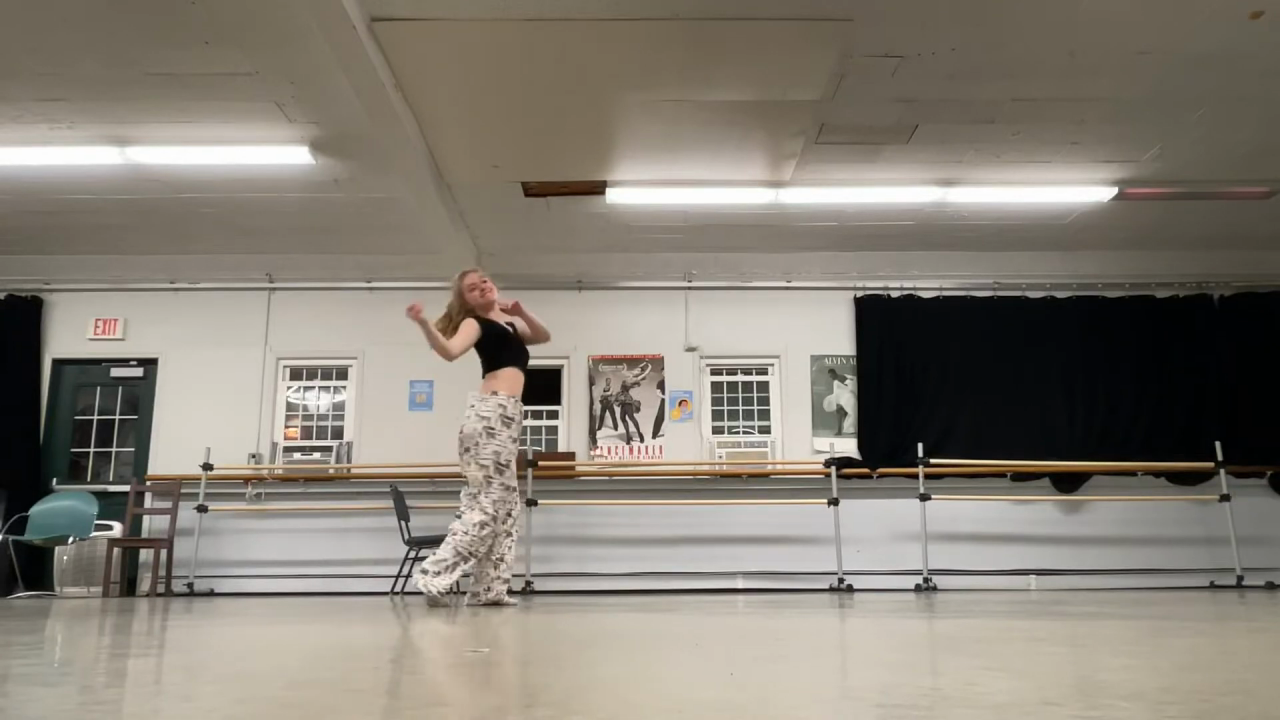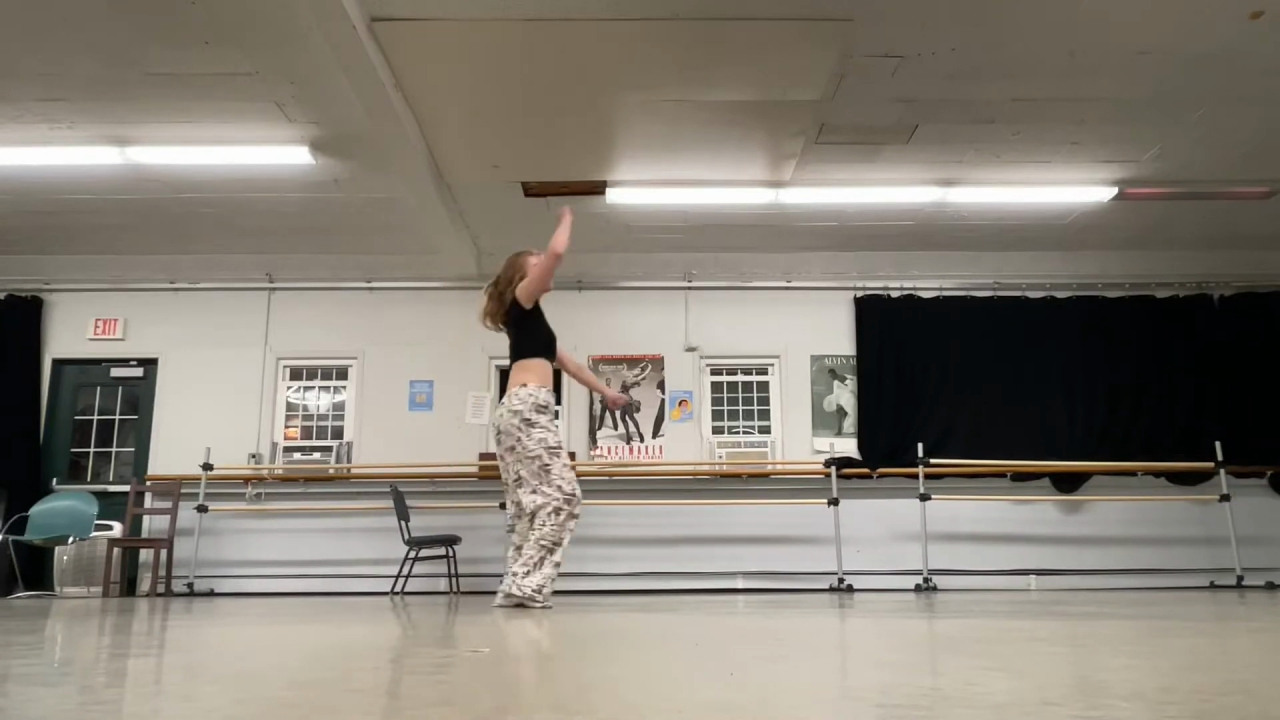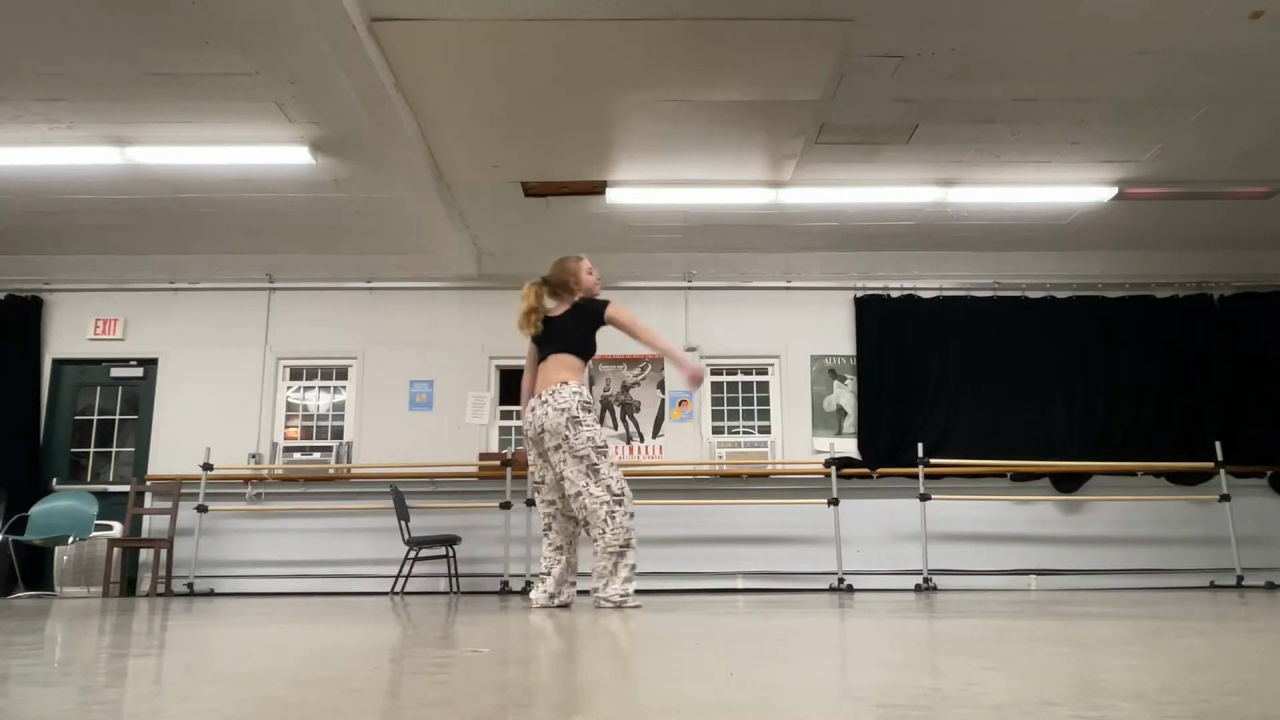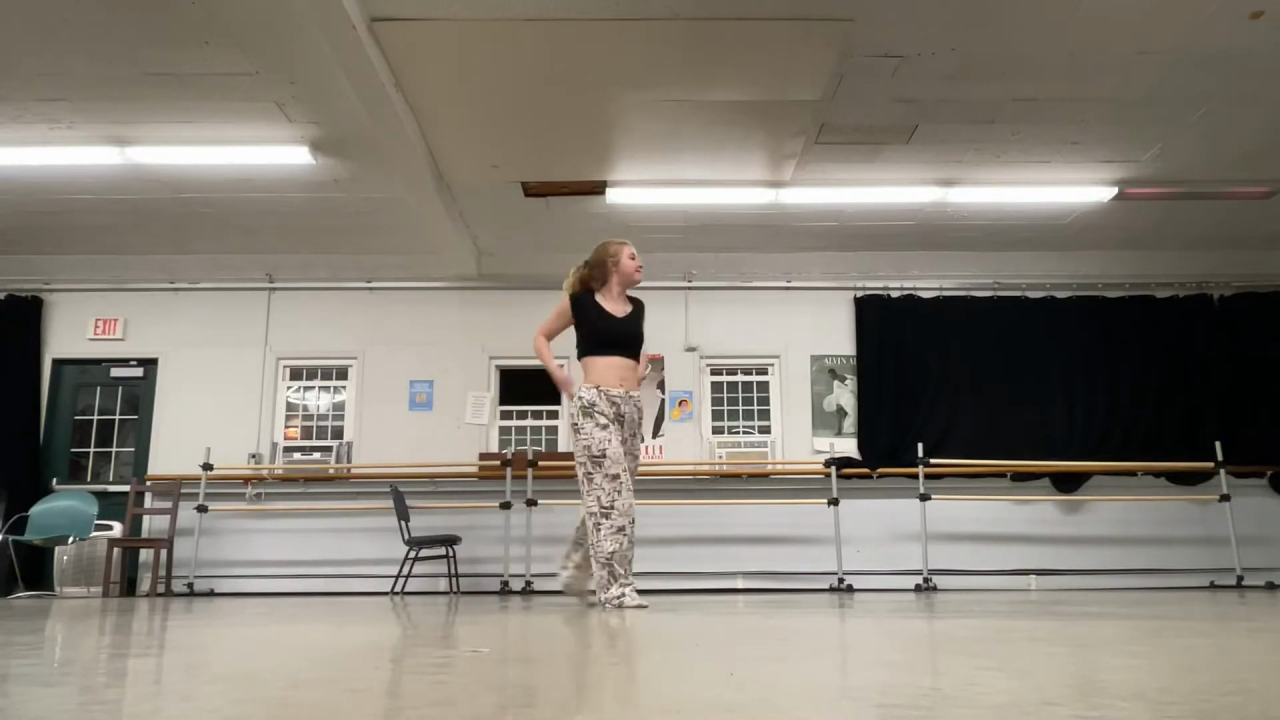
dt=0.5s
person 1, frame 1
left shoulder: (509, 328)
right shoulder: (474, 323)
left elbow: (543, 335)
right elbow: (450, 351)
left wrist: (521, 313)
right wrist: (425, 324)
left hip: (499, 419)
right hip: (491, 414)
left knee: (504, 509)
right knee: (488, 506)
left ankle: (487, 587)
right ankle: (432, 575)
person 1, frame 2
left shoulder: (526, 317)
right shoulder: (521, 300)
left elbow: (564, 361)
right elbow: (555, 251)
left wrist: (605, 391)
right wrist: (565, 221)
left hip: (521, 411)
right hip: (528, 407)
left knee: (529, 504)
right knee: (561, 496)
left ankle: (518, 585)
right ankle: (527, 584)
person 1, frame 3
left shoulder: (542, 322)
right shoulder: (589, 307)
left elbow: (528, 380)
right elbow: (643, 334)
left wrist: (534, 416)
right wrist: (685, 362)
left hip: (538, 412)
right hip: (568, 406)
left knee: (557, 509)
right knee: (608, 497)
left ankle: (550, 588)
right ankle: (612, 587)
person 1, frame 4
left shoulder: (637, 306)
right shoulder: (580, 302)
right elbow: (541, 337)
left wrist: (640, 369)
right wrist: (555, 370)
left hip: (629, 408)
right hip: (594, 406)
left knee: (608, 501)
right knee: (610, 500)
left ankle: (577, 570)
right ankle: (616, 588)
